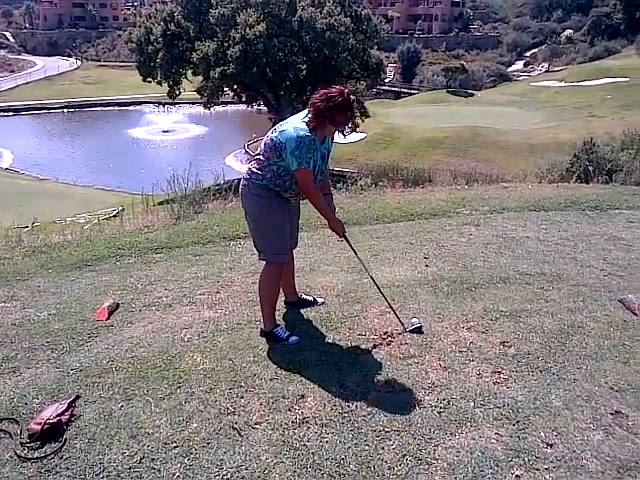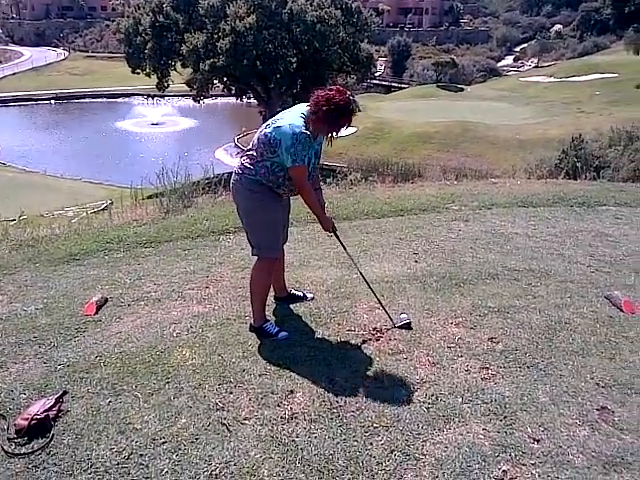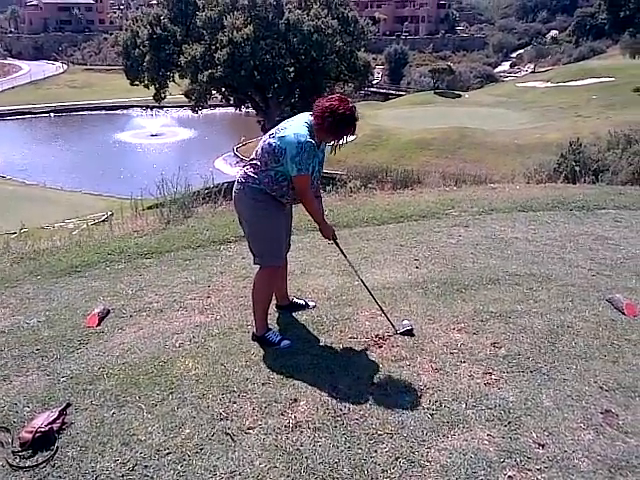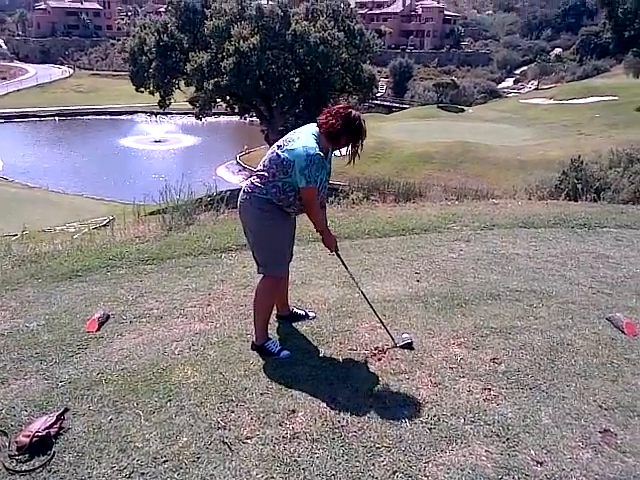
dt=0.3s
person 1, frame 1
left shoulder: (321, 128)
right shoulder: (301, 136)
left elbow: (320, 167)
right elbow: (308, 187)
left wrist: (328, 196)
right wrist: (331, 219)
left hip: (284, 192)
right hip: (263, 193)
left knee: (287, 249)
right knee: (275, 258)
left ankle: (292, 297)
right ankle: (269, 325)
person 1, frame 2
left shoulder: (312, 117)
right shoulder: (296, 133)
left elbow: (310, 163)
right elbow: (301, 184)
left wrist: (318, 192)
right wrist: (322, 217)
left hip: (275, 186)
right hip: (254, 188)
left knee: (278, 243)
right knee: (268, 254)
left ankle: (281, 292)
right ankle: (258, 321)
person 1, frame 3
left shoulder: (312, 124)
right shoulder: (301, 142)
left elbow: (311, 176)
right elbow: (303, 191)
left wrist: (318, 200)
right wrist: (322, 223)
left hip: (275, 195)
right hip: (256, 197)
left knee: (280, 252)
right knee: (270, 263)
left ankle: (283, 300)
right ankle: (261, 330)
person 1, frame 4
left shoulder: (317, 133)
right shoulder: (311, 154)
left elbow: (317, 188)
right elbow: (310, 203)
left wrist: (322, 213)
right wrist: (325, 234)
left hip: (279, 205)
right hip: (262, 207)
left knee: (283, 262)
right knee: (273, 273)
left ankle: (284, 311)
right ankle: (260, 339)
